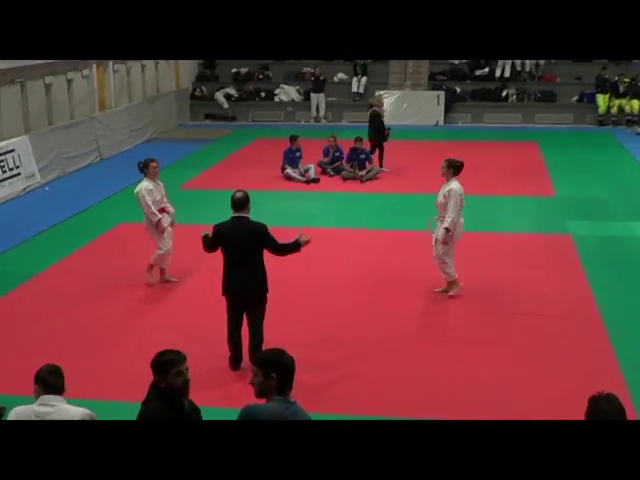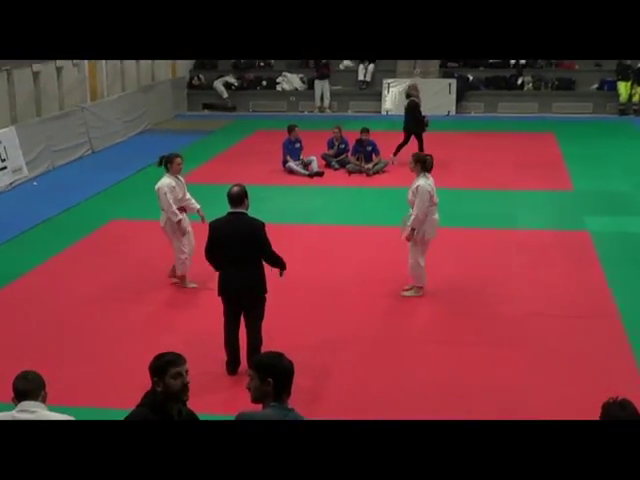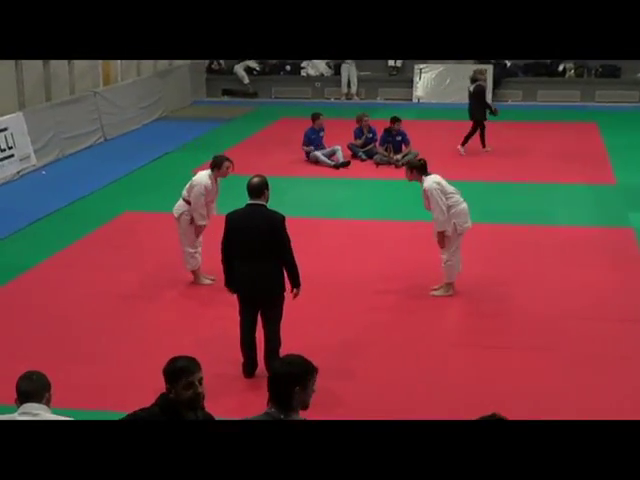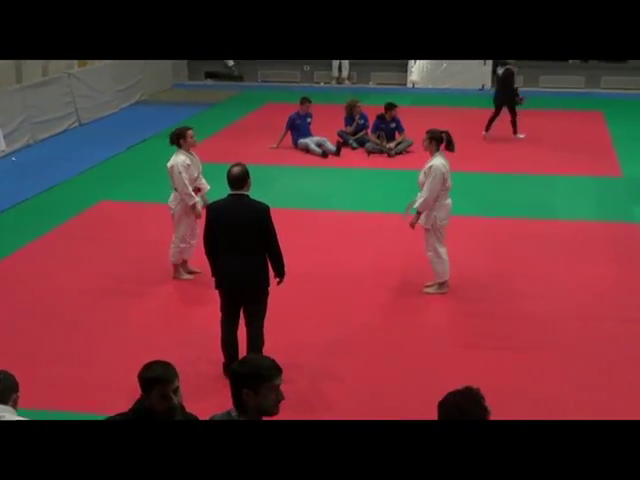
dt=0.5s
person 1, frame 1
left shoulder: (220, 229)
right shoulder: (259, 228)
left elbow: (209, 247)
right elbow: (277, 249)
left wrist: (206, 237)
right wrist: (298, 243)
left hip: (232, 285)
right hip: (255, 285)
left knee: (234, 324)
right knee: (255, 324)
person 1, frame 2
left shoulder: (216, 226)
right shoulder: (256, 225)
left elbow: (210, 255)
right elbow: (267, 254)
right wrist: (281, 265)
left hip: (228, 284)
right hip: (252, 285)
left knee: (231, 325)
right knee: (254, 326)
left ankle: (232, 365)
person 1, frame 3
left shoulder: (232, 218)
right shoulder: (276, 219)
left elbow: (226, 253)
right elbow: (285, 253)
left wrist: (230, 279)
right wrist: (295, 281)
left hip: (244, 281)
right hip: (270, 282)
left knee: (247, 325)
right knee: (271, 326)
left ankle: (249, 367)
right ankle: (273, 367)
person 1, frame 4
left shoulder: (214, 209)
right shoulder: (260, 210)
left elbow: (209, 245)
right elbow: (271, 244)
left wrist: (217, 269)
right wrist: (279, 270)
left hip: (226, 276)
right hip: (254, 277)
left knee: (229, 322)
right knee: (254, 323)
left ankle: (230, 366)
person 2, frame 1
left shoulder: (454, 189)
right shoulder: (449, 185)
left elbow: (453, 212)
left wrist: (446, 232)
right wrist: (440, 227)
left hip: (451, 226)
right hip: (444, 224)
left knee: (442, 256)
right knee: (439, 255)
person 2, frame 2
left shoulder: (422, 185)
right shoulder: (424, 178)
left elbow: (419, 211)
left wrist: (410, 230)
right wrist: (412, 227)
left hip: (424, 223)
right hip: (423, 221)
left knee: (415, 257)
right knee: (416, 255)
left ankle: (418, 288)
right ankle: (417, 284)
person 2, frame 3
left shoulder: (429, 186)
right shoulder: (431, 179)
left elbow: (440, 211)
left wrist: (440, 234)
right wrist: (440, 231)
left hip: (455, 216)
right hip: (455, 213)
left knee: (450, 253)
right knee: (450, 251)
left ankle: (449, 287)
right ankle: (449, 283)
person 2, frame 4
left shoulder: (436, 165)
right shoulder: (439, 160)
left elbow: (429, 194)
left wrist: (416, 215)
right wrist: (420, 213)
left hip: (435, 210)
right hip: (438, 207)
left knee: (434, 247)
right knee: (437, 246)
left ankle: (442, 284)
right ankle: (442, 280)
person 3, frame 1
left shoulder: (158, 183)
right shoulder: (143, 188)
right elbow: (149, 208)
left wrist: (170, 215)
right wrist: (159, 222)
left hip: (163, 217)
right hip: (154, 221)
left knee: (168, 247)
right knee: (165, 248)
left ankle: (163, 275)
right ankle: (149, 270)
person 3, frame 2
left shoulder: (178, 179)
right shoulder: (164, 184)
left elbow: (186, 197)
right elbow: (169, 207)
left wrist: (198, 211)
right wrist: (180, 223)
left hip: (180, 217)
right hip: (172, 220)
left knee: (189, 246)
right knee: (182, 249)
left ankle: (174, 272)
right ankle: (183, 281)
person 3, frame 3
left shoulder: (213, 179)
right shoulder: (202, 183)
left elbow: (210, 201)
right elbow: (197, 206)
left wrist: (205, 220)
right wrist: (200, 224)
left hip: (193, 211)
right hip: (185, 212)
left knee: (197, 243)
right knee: (190, 245)
left ankle: (199, 273)
right ankle: (197, 277)
person 3, frame 4
left shoulder: (191, 155)
right shoulder: (179, 161)
left elbow: (198, 178)
right elbow: (184, 187)
left wrist: (202, 197)
right wrist: (194, 206)
left hip: (192, 199)
right hip: (182, 202)
left knee: (191, 235)
right knee: (181, 236)
left ankle: (185, 265)
right ankle: (177, 271)
